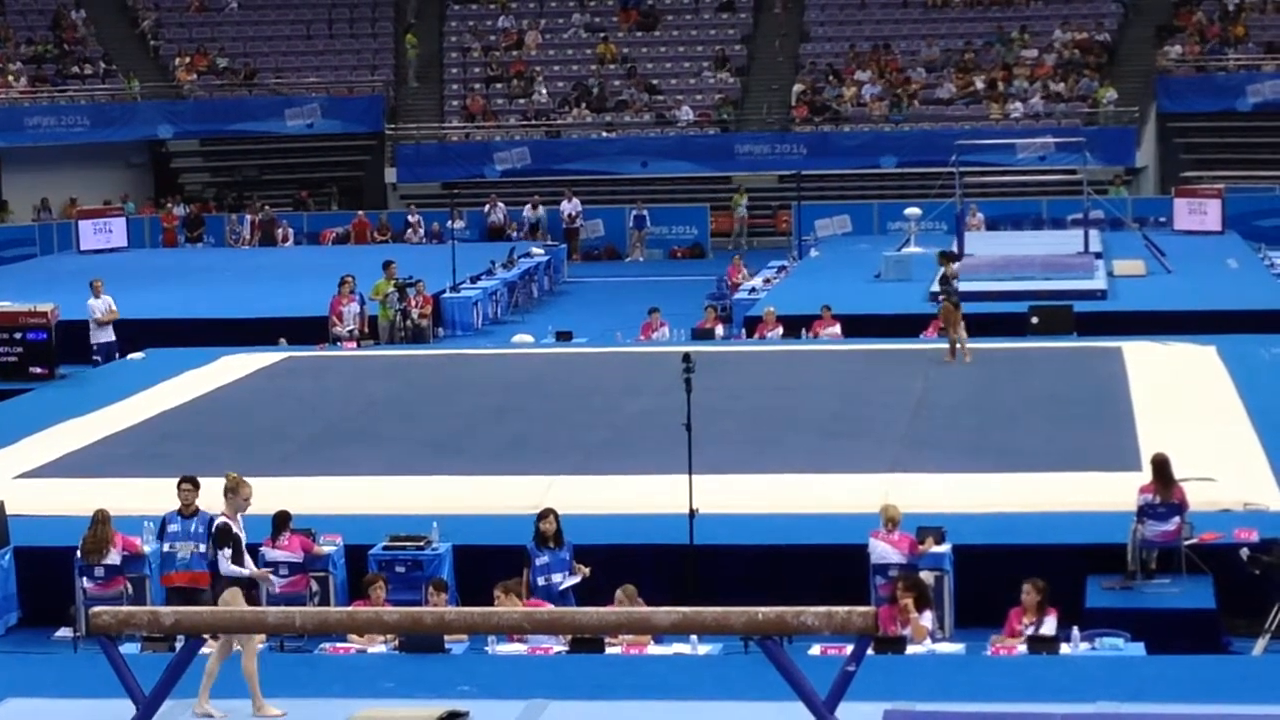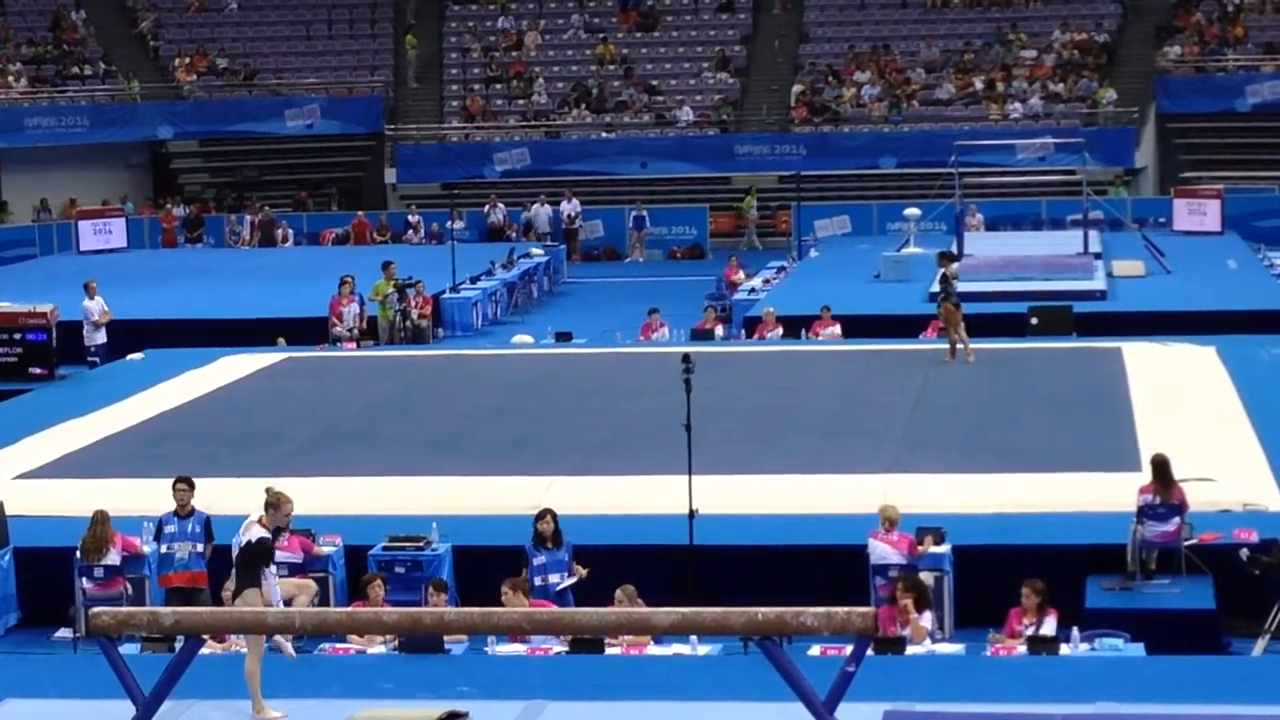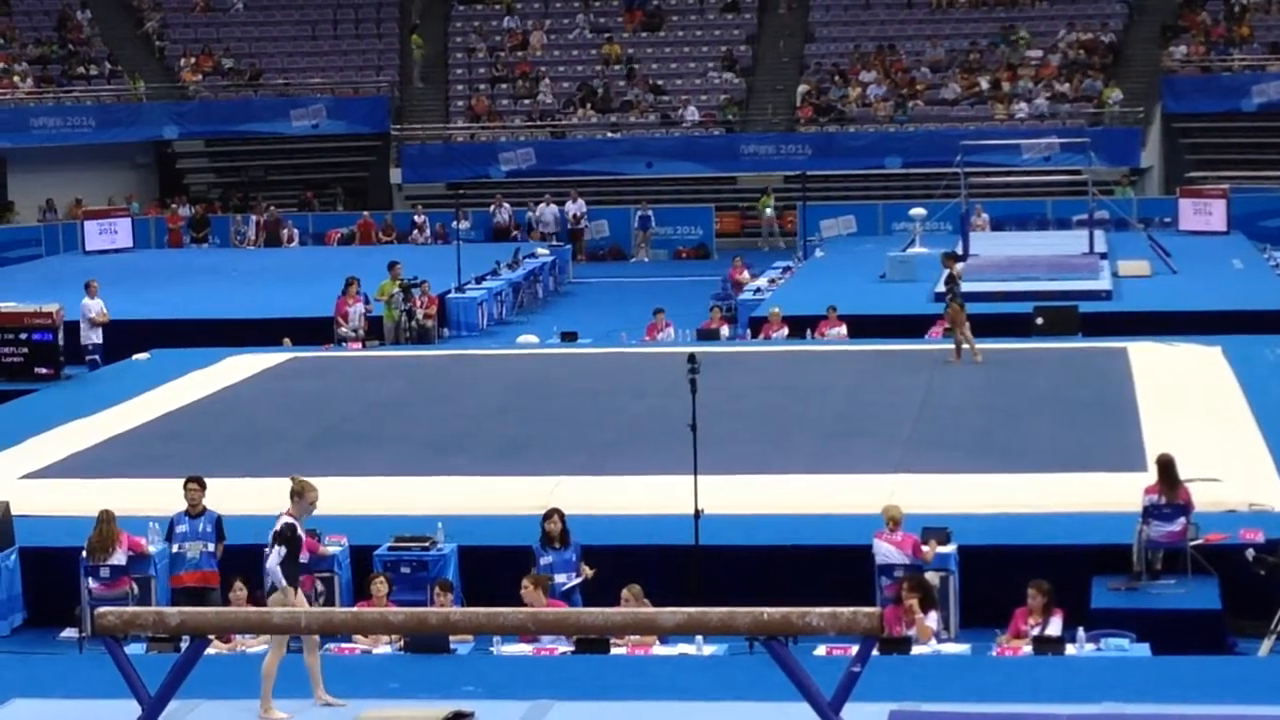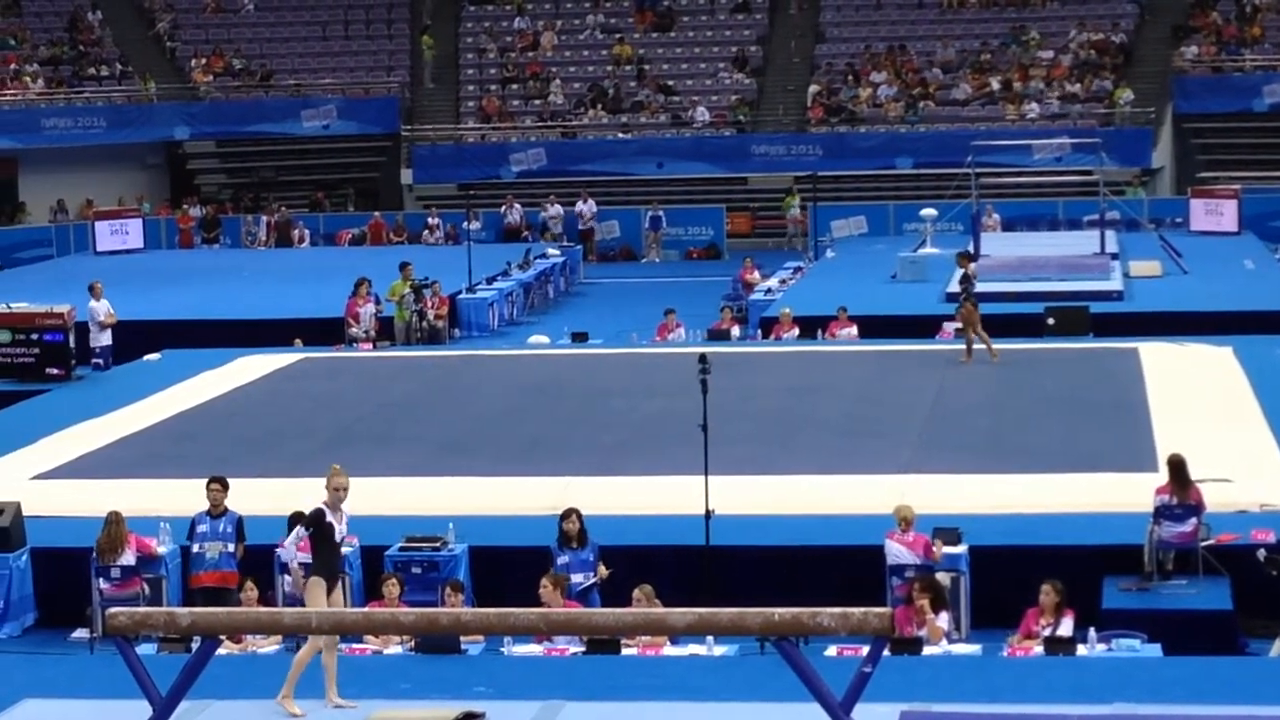
dt=0.5s
person 1, frame 1
left shoulder: (238, 520)
right shoulder: (222, 527)
right elbow: (225, 568)
left wrist: (256, 573)
right wrist: (254, 575)
left hip: (236, 591)
right hip: (229, 593)
left knee: (224, 648)
right knee: (250, 647)
person 1, frame 2
left shoulder: (253, 520)
right shoulder: (264, 542)
left elbow: (236, 546)
right elbow: (270, 581)
left wrist: (238, 571)
left hip: (254, 584)
right hip: (249, 592)
right knee: (256, 651)
left ankle: (283, 635)
person 1, frame 3
left shoulder: (291, 521)
right shoulder: (289, 528)
right elbow: (271, 565)
right wrist: (284, 592)
left hip: (290, 586)
right hip: (281, 590)
left knee: (313, 640)
right knee: (277, 649)
left ankle: (319, 693)
person 1, frame 4
left shoulder: (344, 516)
right shoulder: (318, 514)
right elbow: (291, 542)
right wrist: (294, 571)
left hip: (335, 580)
right hip: (317, 579)
left knee: (332, 641)
right knee: (316, 641)
left ankle: (331, 696)
right ankle: (286, 695)
